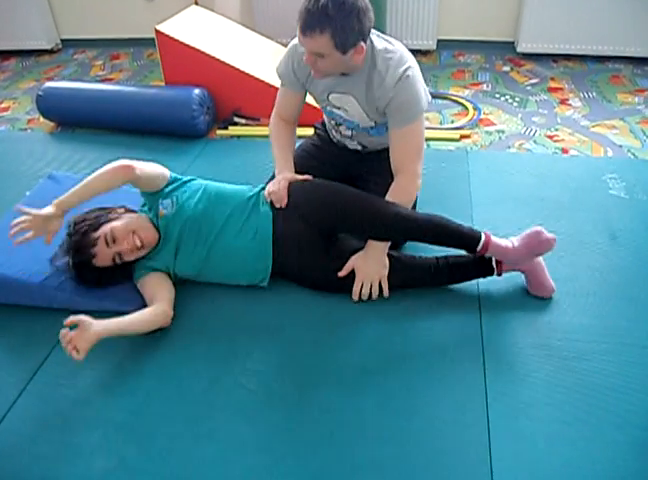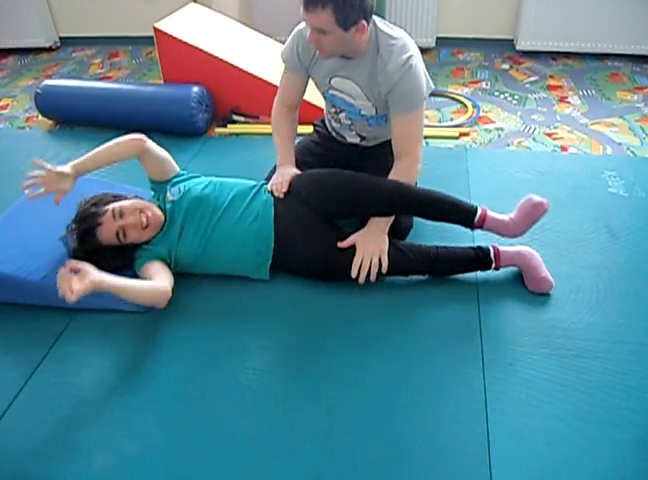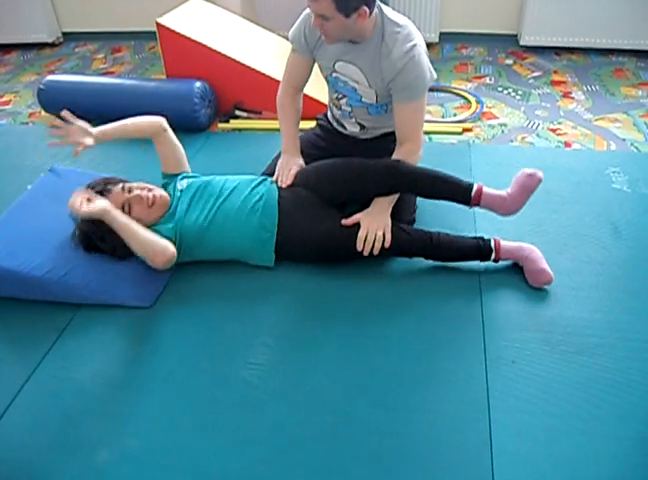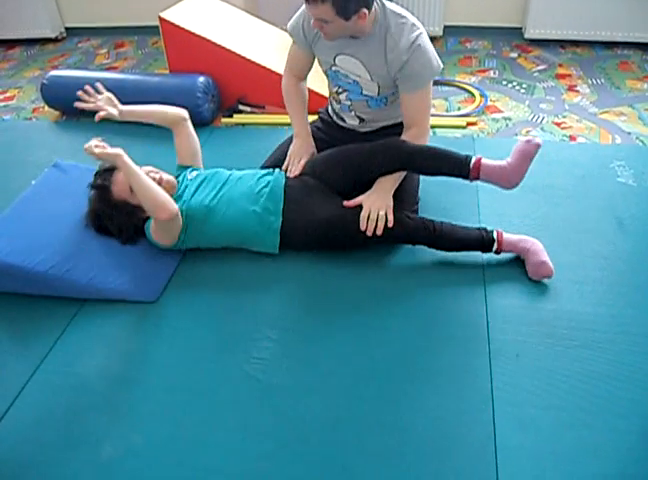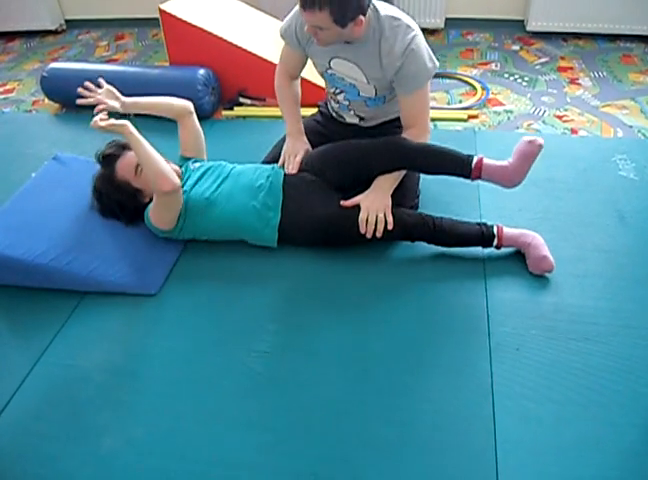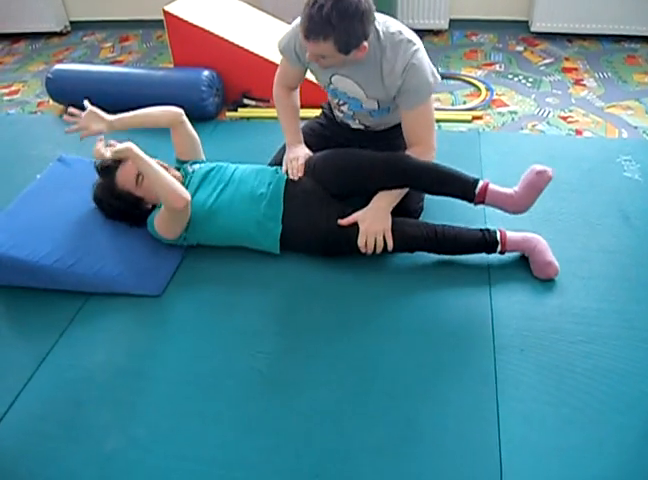
dt=0.2s
person 1, frame 1
left shoulder: (157, 194)
right shoulder: (149, 268)
left elbow: (125, 167)
right elbow: (161, 314)
left wrist: (56, 209)
right wrist: (96, 328)
left hip: (283, 207)
right hip: (282, 263)
left knee: (390, 218)
right knee: (395, 273)
left ankle: (501, 247)
right ankle: (503, 270)
person 1, frame 2
left shoulder: (167, 190)
right shoulder: (151, 257)
left elbow: (139, 142)
right elbow: (160, 293)
left wrist: (72, 171)
right wrist: (97, 279)
left hip: (285, 200)
right hip: (286, 253)
left knee: (390, 193)
right knee: (398, 259)
left ankle: (498, 221)
right ankle: (502, 258)
person 1, frame 3
left shoulder: (176, 180)
right shoulder: (153, 248)
left elbow: (158, 125)
right elbow: (164, 253)
left wrist: (97, 134)
right wrist: (107, 214)
left hip: (287, 190)
right hip: (289, 238)
left knee: (389, 172)
right knee: (400, 241)
left ankle: (496, 197)
right ankle: (503, 249)
person 1, frame 4
left shoulder: (184, 174)
right shoulder: (161, 231)
left elbow: (180, 117)
right elbow: (162, 207)
left wrist: (120, 111)
right wrist: (118, 155)
left hip: (294, 182)
right hip: (295, 226)
left knee: (390, 150)
right knee: (403, 227)
left ankle: (496, 170)
right ankle: (505, 242)
person 1, frame 5
left shoulder: (189, 164)
right shoulder: (163, 217)
left elbow: (184, 108)
right elbow: (168, 185)
left wrist: (123, 103)
right wrist: (126, 127)
left hip: (297, 174)
right hip: (295, 221)
left knee: (391, 148)
right knee: (403, 224)
left ankle: (497, 169)
right ankle: (506, 236)
person 1, frame 6
left shoulder: (188, 165)
right shoulder: (164, 224)
left elbow: (176, 115)
right elbow: (179, 199)
left wrist: (109, 123)
right wrist: (128, 154)
left hip: (297, 178)
right hip: (296, 227)
left knee: (394, 165)
right knee: (406, 236)
left ankle: (502, 196)
right ankle: (509, 241)
person 2, frame 1
left shoulder: (398, 75)
right shoulder: (300, 54)
left elbow: (408, 176)
right elbow: (282, 120)
left wrist: (376, 251)
right wrist: (284, 172)
left hip: (385, 150)
right hip: (333, 141)
left knee: (390, 237)
right knee: (276, 203)
left ankle: (362, 190)
right ankle: (350, 187)
person 2, frame 2
left shoulder: (401, 61)
right shoulder: (304, 39)
left elbow: (408, 160)
right elbow: (284, 107)
left wrist: (377, 229)
right wrist: (285, 164)
left hip: (385, 146)
right hip: (333, 137)
left knee: (392, 231)
person 2, frame 3
left shoulder: (405, 49)
right shoulder: (312, 23)
left elbow: (410, 145)
right elbow: (290, 90)
left wrist: (381, 208)
right wrist: (291, 152)
left hip: (387, 140)
right hip: (334, 131)
left knee: (392, 224)
person 2, frame 4
left shoulder: (409, 41)
left elbow: (417, 130)
right elbow: (293, 78)
left wrist: (383, 189)
right wrist: (302, 137)
left hip: (389, 133)
right hip: (335, 124)
person 2, frame 5
left shoulder: (404, 41)
left elbow: (417, 130)
right elbow: (286, 76)
left wrist: (381, 189)
right wrist: (295, 135)
left hip: (389, 126)
right hip: (334, 118)
left knee: (394, 211)
person 2, frame 6
left shoulder: (406, 57)
right shoulder: (304, 33)
left elbow: (422, 149)
right elbow: (284, 87)
left wrist: (380, 207)
right wrist: (294, 143)
left hip: (392, 131)
right hip: (338, 122)
left knee: (401, 213)
